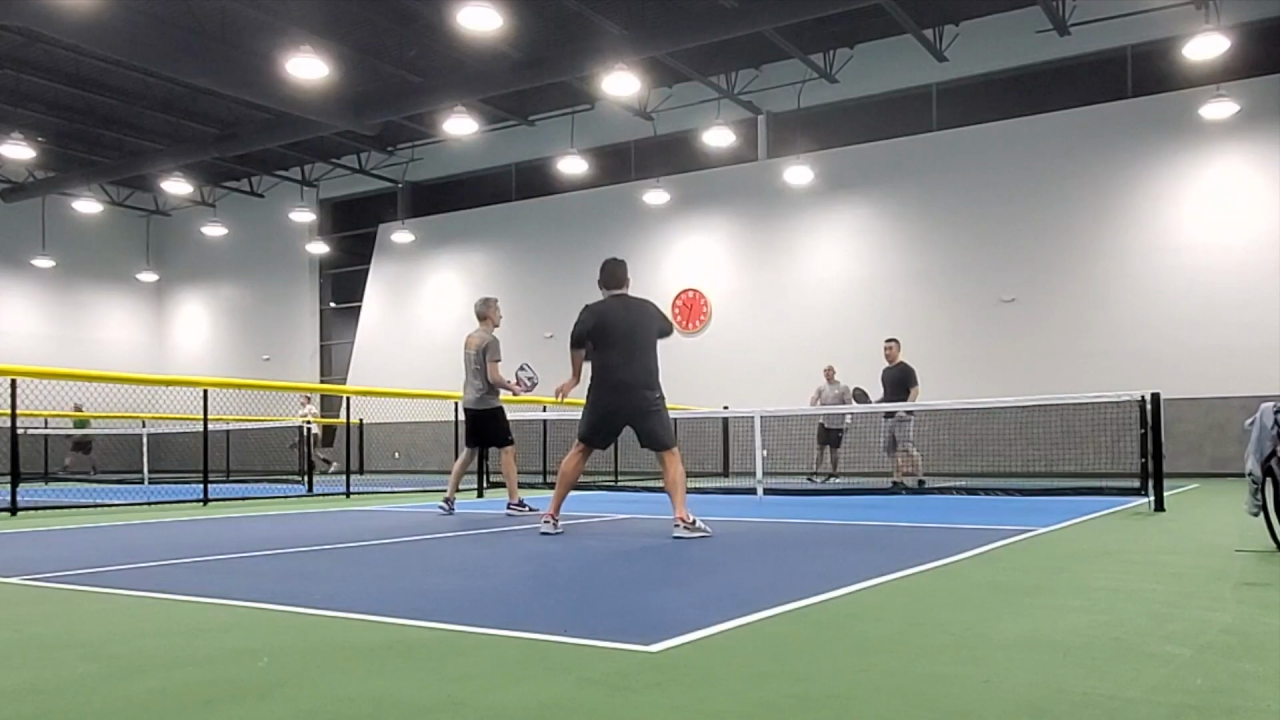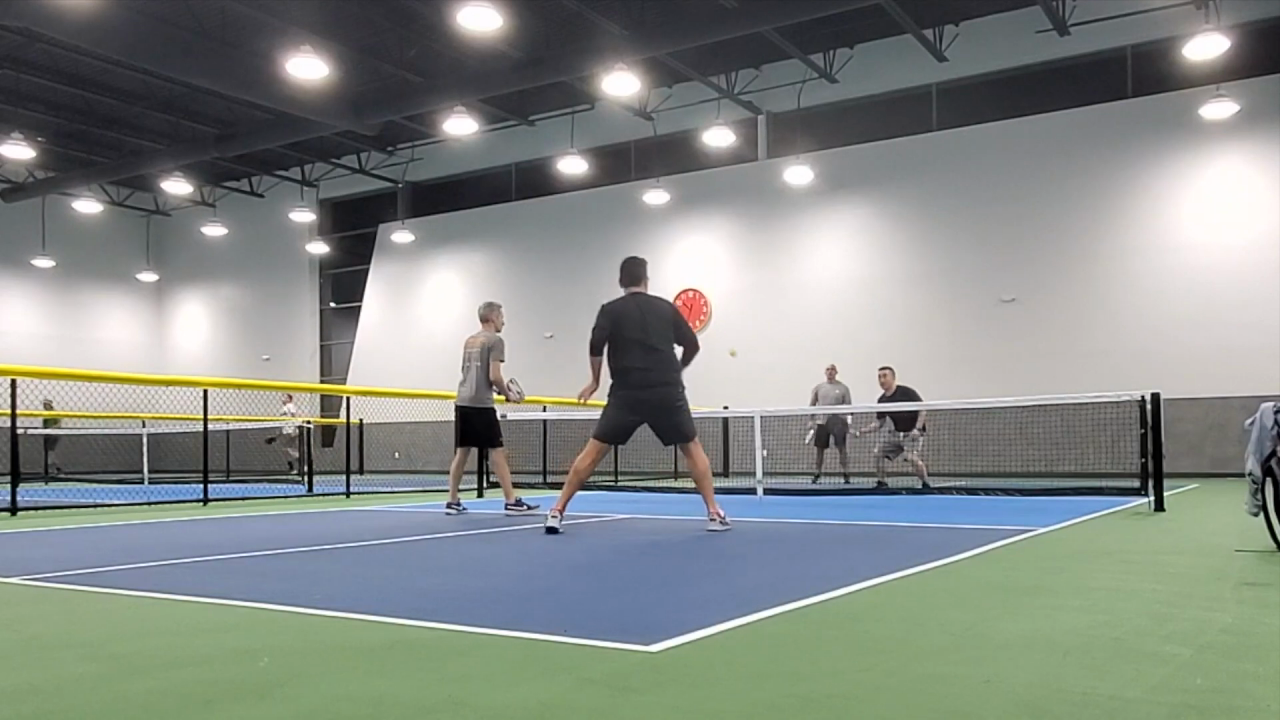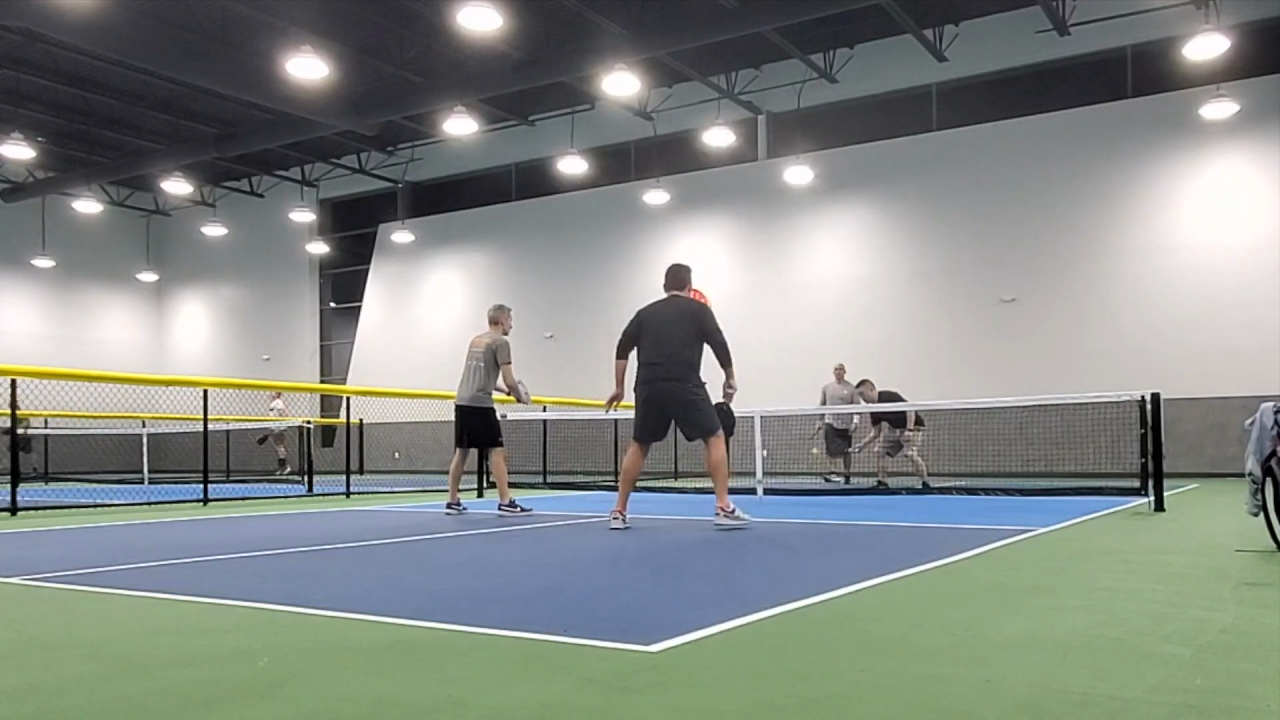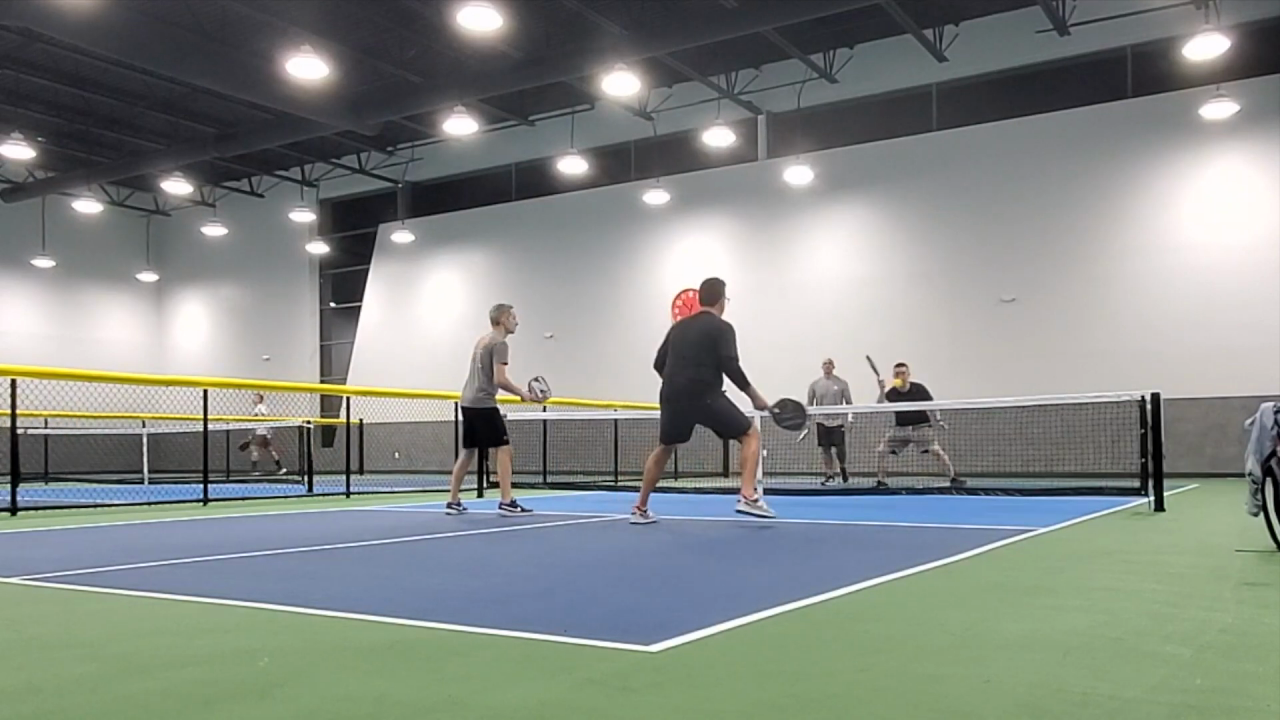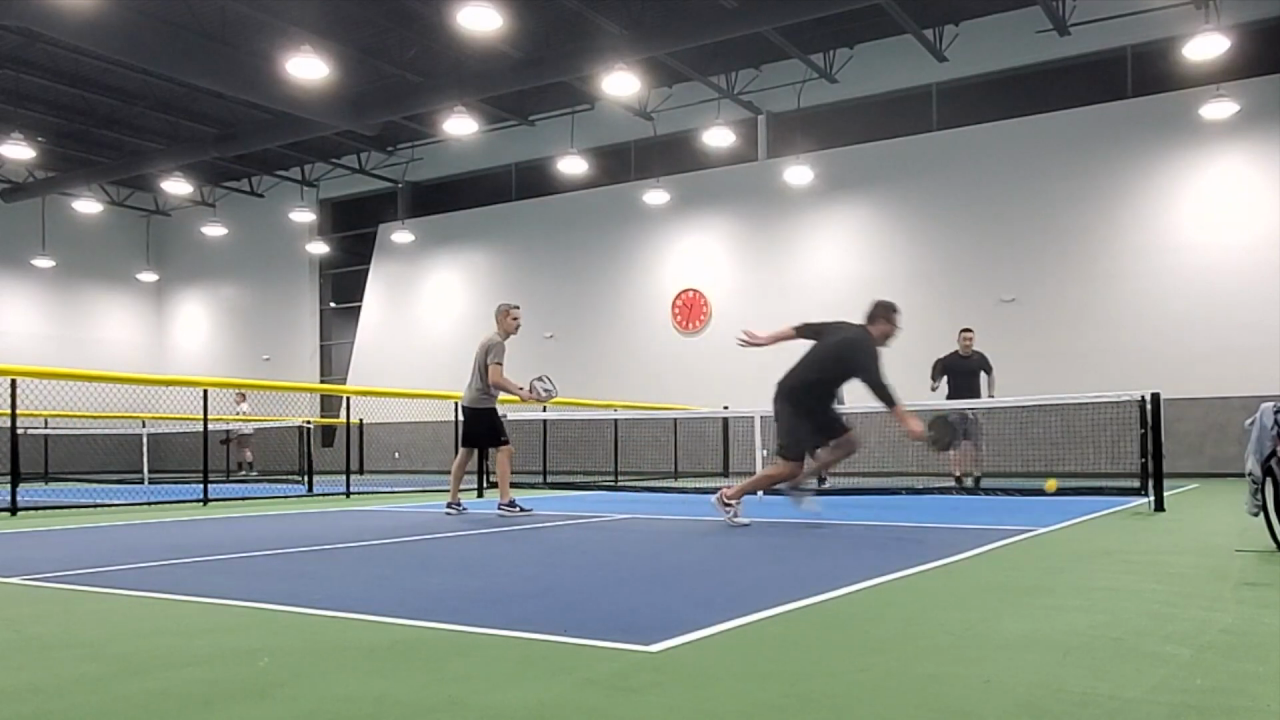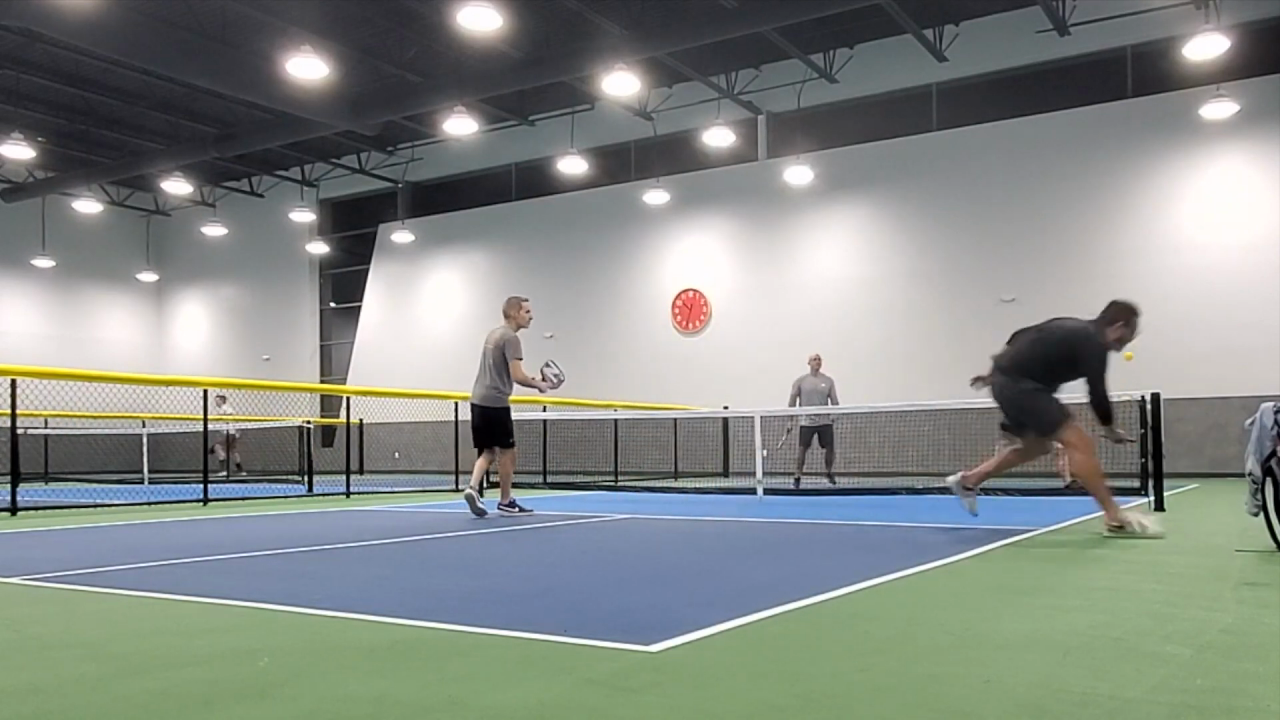
dt=0.5s
person 1, frame 1
left shoulder: (594, 311)
right shoulder: (648, 309)
left elbow: (579, 337)
right elbow: (666, 329)
left wrist: (575, 376)
left hip: (605, 395)
right hip: (646, 394)
left knee: (580, 451)
right knee: (670, 455)
left ankle: (551, 516)
right ankle: (683, 518)
person 1, frame 2
left shoulder: (611, 310)
right shoulder: (666, 308)
left elbow: (597, 343)
right elbow: (691, 345)
left wrist: (595, 380)
right wrist: (676, 369)
left hip: (627, 393)
right hip: (667, 391)
left knee: (595, 449)
right knee: (692, 447)
left ankle: (558, 511)
right ankle: (714, 513)
person 1, frame 3
left shoulder: (646, 313)
right shoulder: (698, 309)
left elbow: (623, 348)
right elbow: (718, 343)
left wrist: (619, 388)
right wrist: (730, 378)
left hip: (648, 387)
right hip: (684, 385)
left knee: (638, 446)
right knee: (715, 439)
left ankle: (619, 512)
right ankle: (724, 507)
person 1, frame 4
left shoulder: (679, 327)
right shoulder: (722, 328)
left elbow: (659, 364)
right elbow: (730, 366)
right wrist: (754, 395)
left hip: (671, 397)
right hip: (704, 396)
left knee: (663, 450)
right knee: (750, 435)
left ankle: (639, 508)
right ankle: (748, 496)
person 1, frame 5
left shoulder: (844, 331)
right shoulder: (864, 346)
left elbow: (802, 330)
right elbow: (877, 384)
left wrist: (766, 339)
right wrist: (907, 419)
left hip: (810, 401)
right hip: (793, 399)
left knee: (848, 444)
right knee: (790, 468)
left ankle: (799, 483)
right ankle: (729, 497)
person 1, frame 6
left shoulder: (1070, 327)
right shoulder: (1093, 343)
left elbow: (1019, 337)
right elbow: (1097, 395)
left wrist: (996, 370)
right wrist: (1111, 429)
left hip: (1006, 380)
right hip: (1017, 384)
left knee: (1033, 444)
right knee: (1077, 440)
left ankle: (967, 482)
right ankle: (1115, 518)
person 2, frame 1
left shoulder: (470, 338)
right shoulder: (490, 340)
right elbow: (493, 377)
left wrist: (505, 385)
right wrist: (511, 388)
left hip: (470, 404)
right hip: (487, 406)
left knee: (470, 451)
right knee: (507, 450)
left ankle: (449, 498)
right ankle: (514, 502)
person 2, frame 2
left shoulder: (469, 341)
right shoulder: (495, 341)
right elbow: (494, 376)
left wrist: (497, 390)
right wrist: (507, 394)
left hip: (463, 402)
right hip: (481, 404)
left knee: (462, 451)
right knee: (497, 452)
left ankle: (452, 501)
right ankle: (511, 501)
person 2, frame 3
left shoulder: (476, 341)
right shoulder: (500, 342)
right elbow: (509, 380)
left wrist: (507, 391)
right wrist: (520, 396)
left hip: (462, 402)
right hip: (480, 404)
left knee: (461, 451)
right knee: (496, 451)
left ankle: (453, 501)
right ankle: (505, 502)
person 2, frame 4
left shoulder: (483, 341)
right shoulder: (499, 343)
right elbow: (499, 379)
left wrist: (520, 391)
right wrist: (520, 393)
left hip: (468, 402)
right hip: (483, 404)
left knee: (467, 453)
right knee: (504, 450)
left ankle: (453, 501)
right ankle: (507, 502)
person 2, frame 5
left shoulder: (490, 341)
right shoulder: (496, 344)
left elbow: (498, 377)
right elbow: (494, 380)
left wrist: (522, 389)
right wrist: (518, 393)
left hip: (471, 403)
right hip: (482, 405)
left knee: (466, 451)
right knee: (504, 450)
left ankle: (453, 501)
right ankle: (505, 502)
person 2, frame 6
left shoulder: (494, 334)
right shoulder: (511, 338)
right elbow: (516, 376)
left wrist: (531, 381)
right wrist: (538, 385)
left hip: (478, 400)
right hip: (495, 403)
left knee: (488, 453)
right knee: (507, 451)
left ankle: (473, 488)
right ankle: (506, 502)
